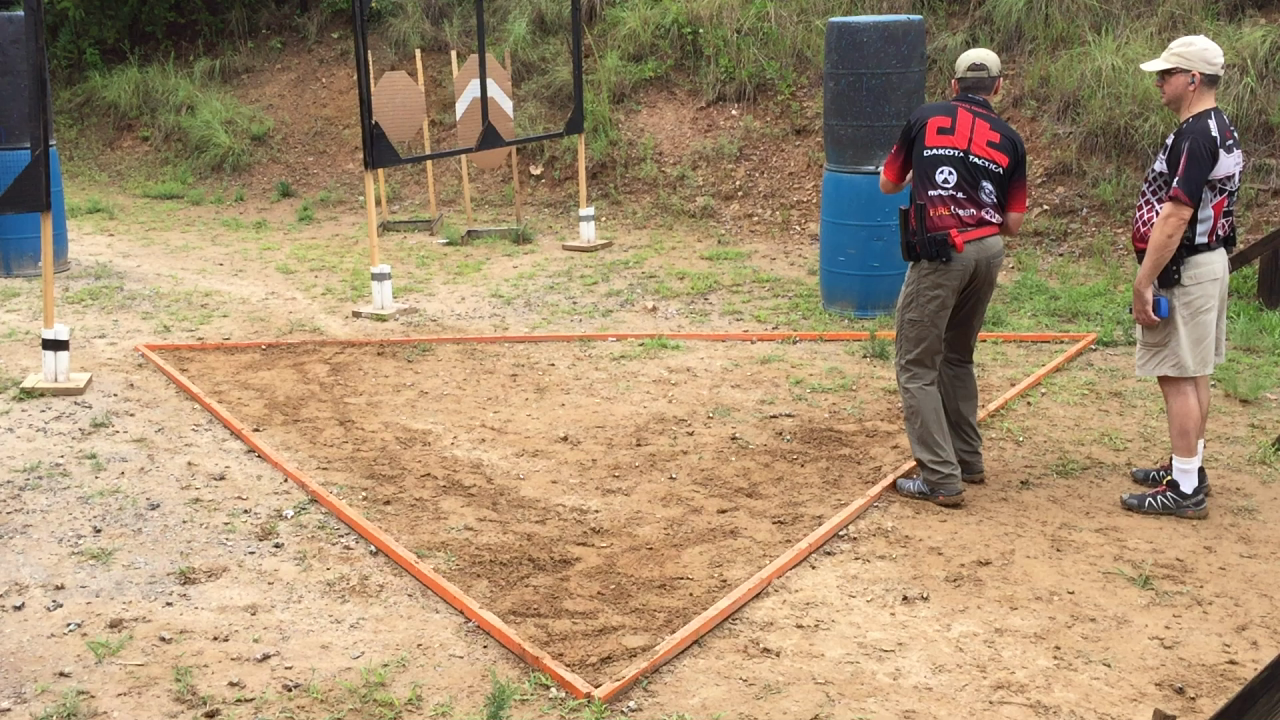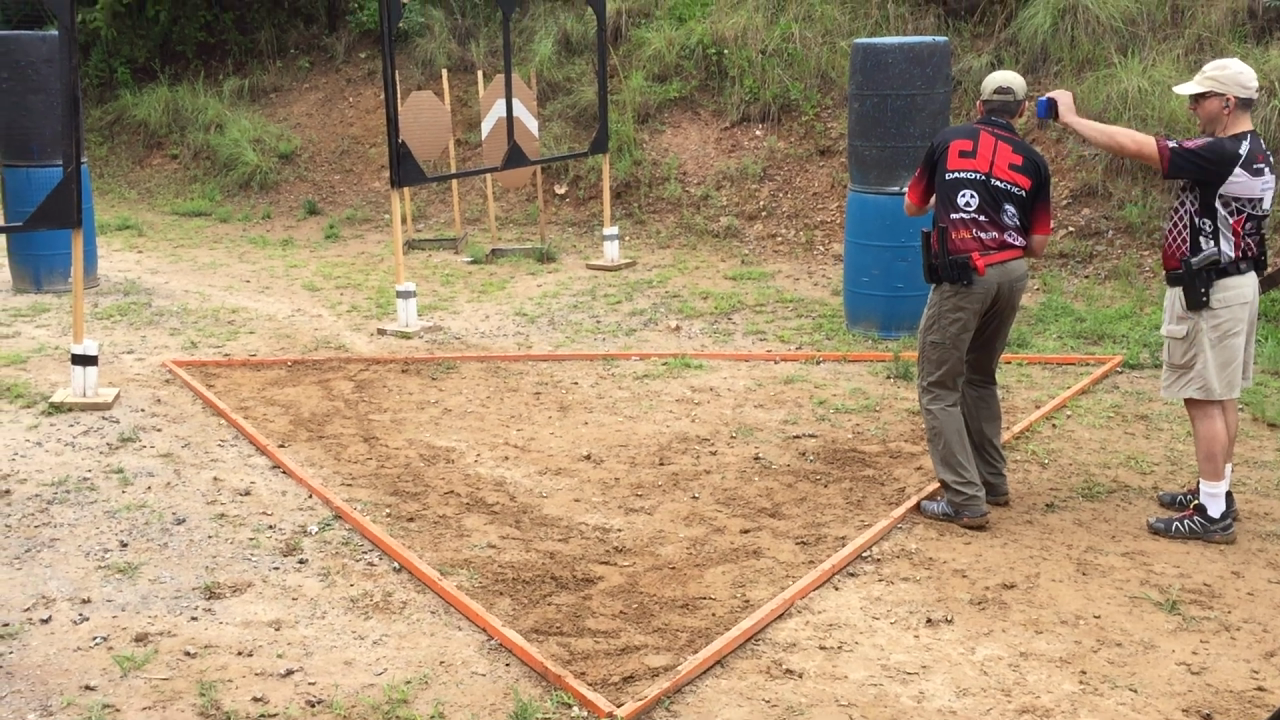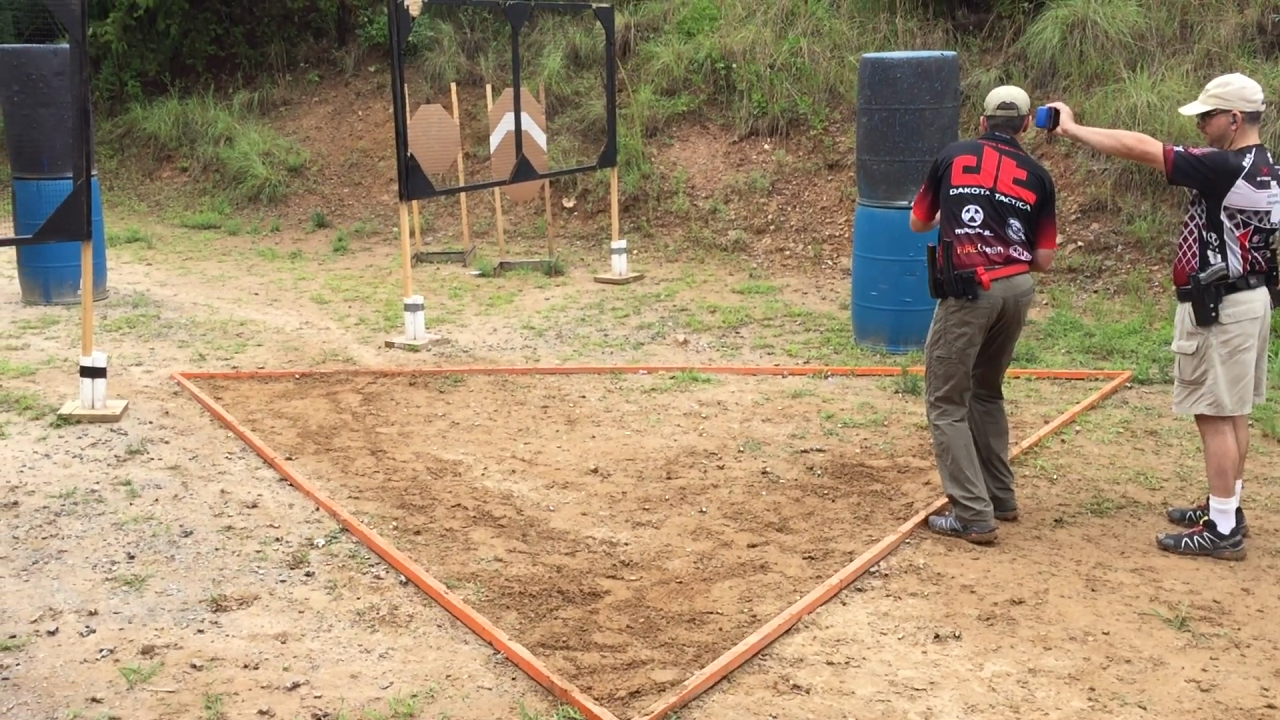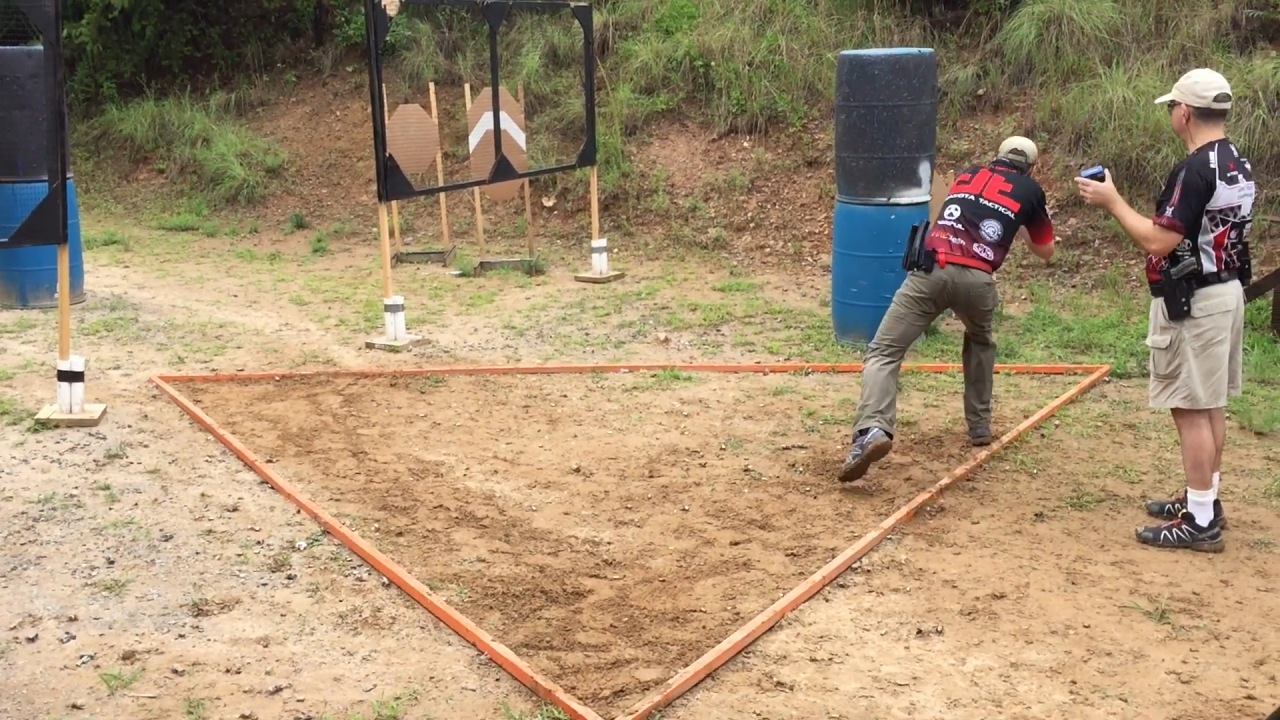
dt=1s
person 1, frame 1
left shoulder: (1195, 135)
right shoulder: (1218, 129)
left elbow: (1175, 216)
left wrist: (1143, 282)
left hip: (1182, 269)
right hip: (1206, 260)
left knee: (1178, 375)
right knee: (1194, 372)
left ankle: (1184, 489)
right ankle: (1187, 468)
person 1, frame 2
left shoulder: (1224, 155)
right shoulder: (1254, 153)
left elbow: (1138, 146)
left wrist: (1072, 120)
left hip: (1209, 292)
right hip: (1234, 283)
left knee: (1205, 399)
right knee: (1221, 396)
left ankle: (1212, 513)
right ankle: (1215, 492)
person 1, frame 3
left shoulder: (1227, 168)
left elbow: (1142, 147)
left wrist: (1074, 129)
left hip: (1219, 307)
left knee: (1216, 415)
right knee: (1233, 412)
left ankle: (1222, 530)
right ankle: (1225, 509)
person 1, frame 4
left shoulder: (1194, 171)
right shoulder: (1237, 164)
left elbow: (1158, 241)
left wrist: (1111, 200)
left hip: (1193, 301)
right hip: (1225, 292)
left knee: (1191, 409)
right knee: (1211, 404)
left ankle: (1200, 521)
right ankle: (1204, 500)
person 2, frame 1
left shoulder: (925, 118)
right shoulder: (1010, 138)
left elbow: (888, 183)
right elbow: (1013, 222)
left hip: (941, 254)
right hip: (989, 252)
left knee: (917, 365)
right knee: (957, 356)
left ankle: (941, 478)
right ankle: (968, 459)
person 2, frame 2
left shoulder: (948, 141)
right shoulder: (1033, 162)
left elbow: (912, 207)
right elbow: (1037, 245)
left hip: (964, 276)
right hip: (1011, 275)
left knee: (939, 386)
right knee: (979, 377)
left ankle: (964, 500)
right ankle: (992, 481)
person 2, frame 3
left shoulder: (952, 156)
right shoulder: (1038, 176)
left elbow: (918, 223)
right elbow: (1043, 260)
left hip: (969, 292)
right hip: (1017, 290)
left knee: (947, 403)
right knee: (986, 393)
left ankle: (973, 516)
right ankle: (1000, 497)
person 2, frame 4
left shoulder: (967, 175)
right shoulder: (1030, 189)
right elbow: (1046, 251)
left hip: (930, 270)
right hip: (975, 277)
left knee: (883, 354)
right knee: (980, 341)
left ankle: (872, 429)
right ankle: (980, 425)
